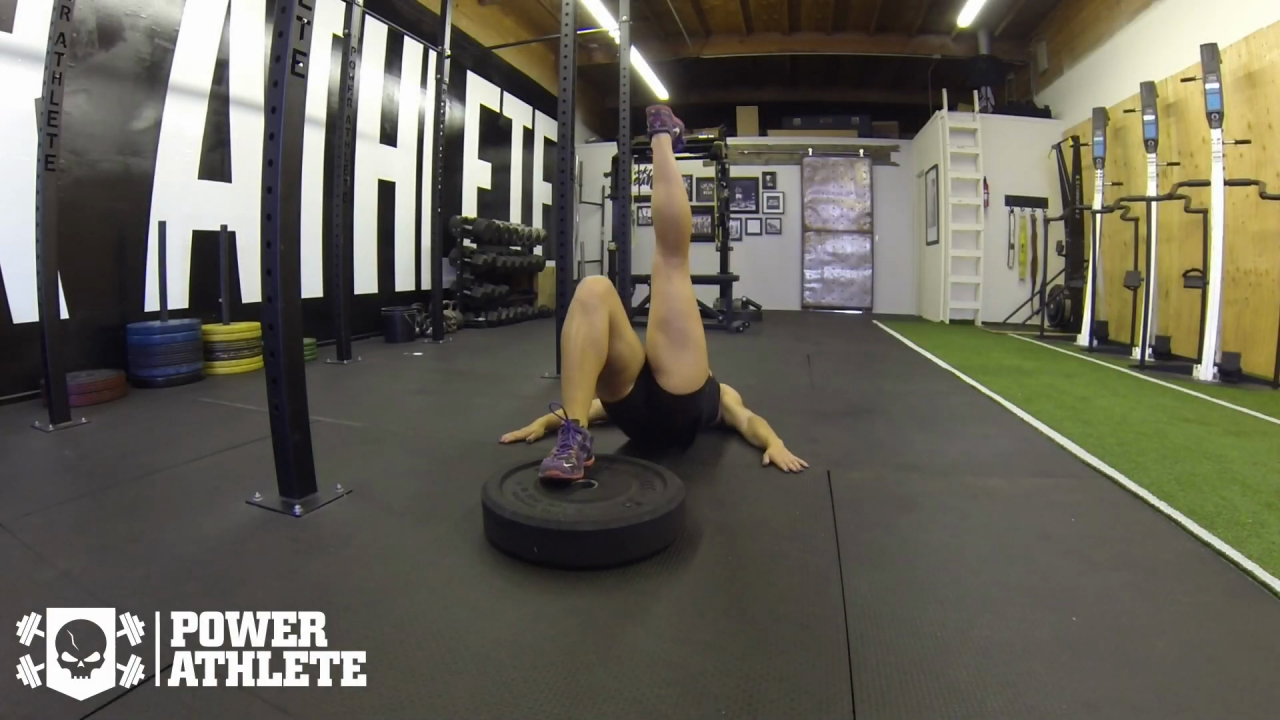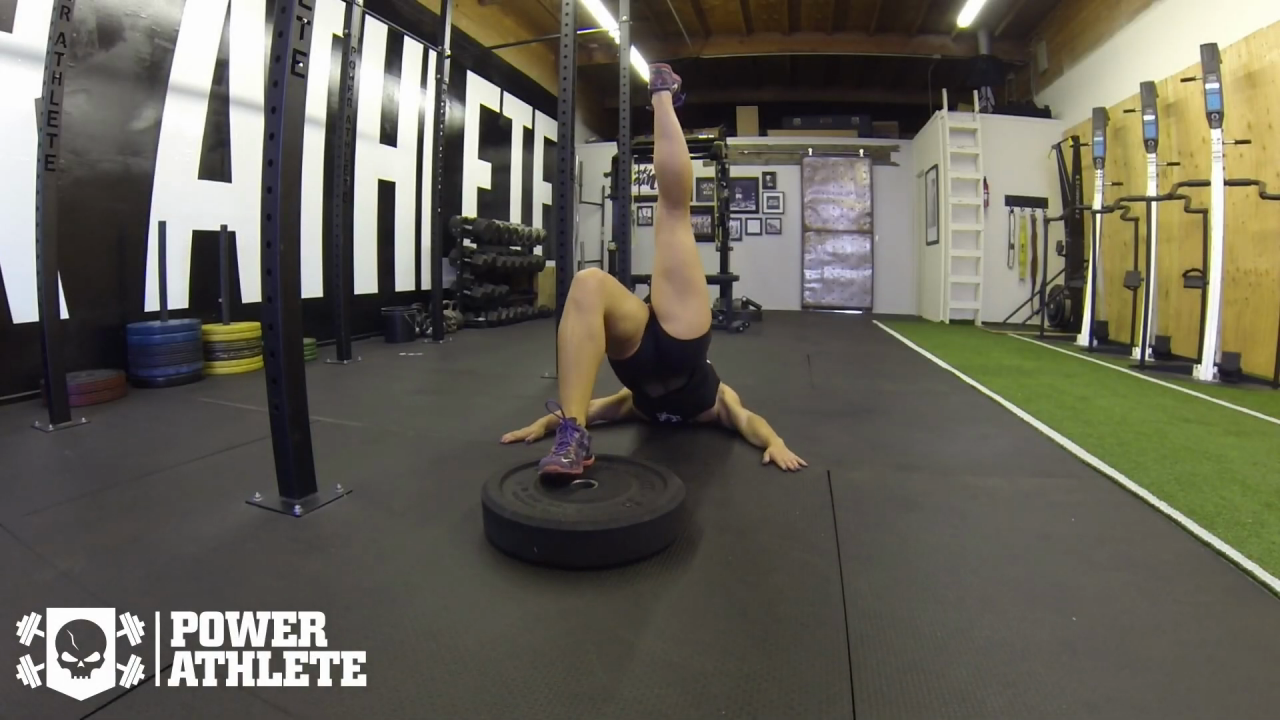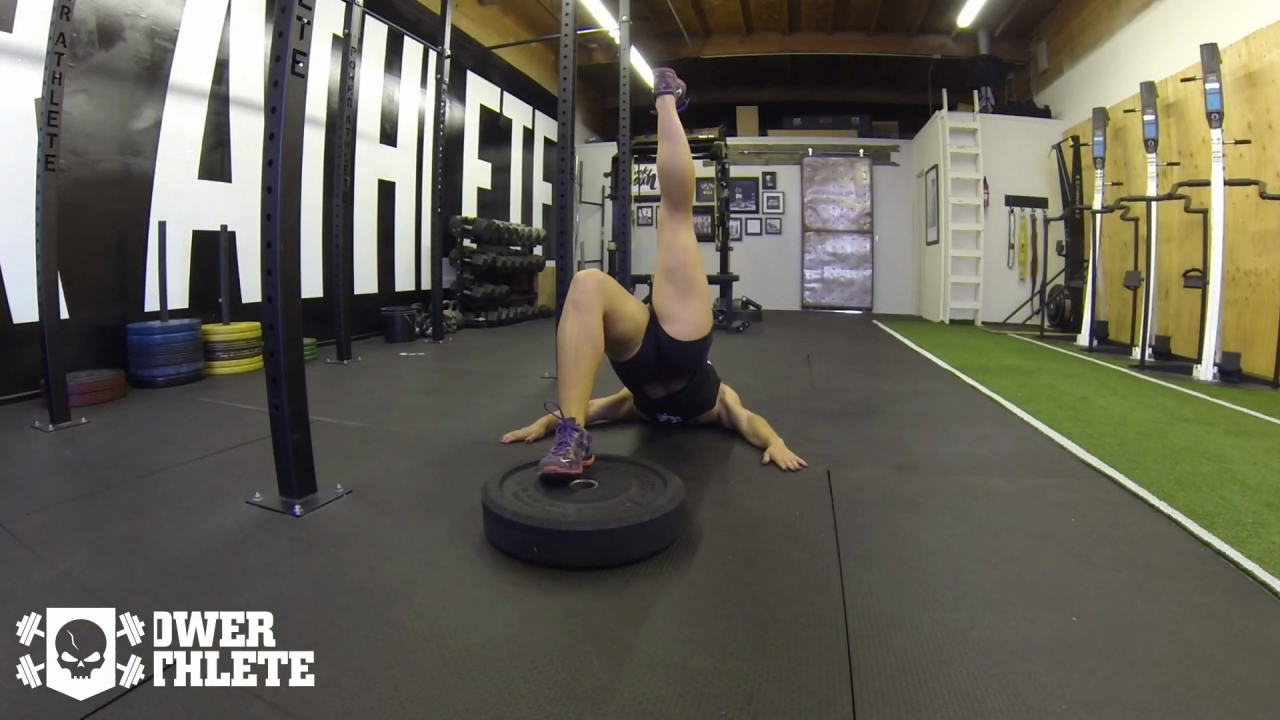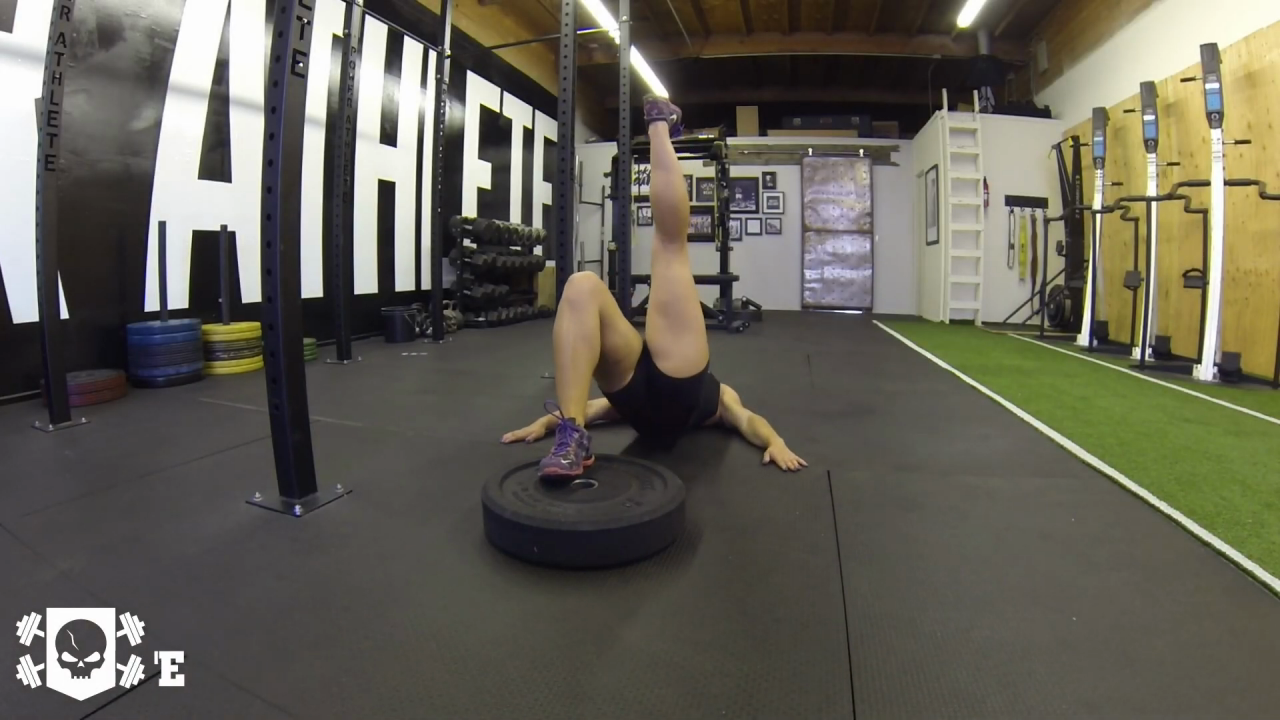
dt=0.5s
person 1, frame 1
left shoulder: (719, 393)
right shoulder: (631, 387)
left elbow: (746, 420)
right elbow: (597, 401)
left wrist: (775, 444)
left hip: (678, 404)
right hip: (635, 403)
right knee: (593, 290)
right ankle: (573, 438)
person 1, frame 2
left shoulder: (716, 395)
right elbow: (598, 406)
left wrist: (775, 444)
left hip: (681, 345)
right hip: (642, 359)
right ankle: (572, 437)
person 1, frame 3
left shoulder: (717, 395)
right elbow: (600, 406)
left wrist: (775, 443)
left hip: (682, 346)
right hip: (643, 361)
right ankle: (572, 437)
person 1, frame 4
left shoulder: (716, 394)
left elbow: (746, 419)
right elbow: (596, 405)
left wrist: (776, 443)
left hip: (680, 390)
right hip: (639, 394)
right ankle: (572, 437)
